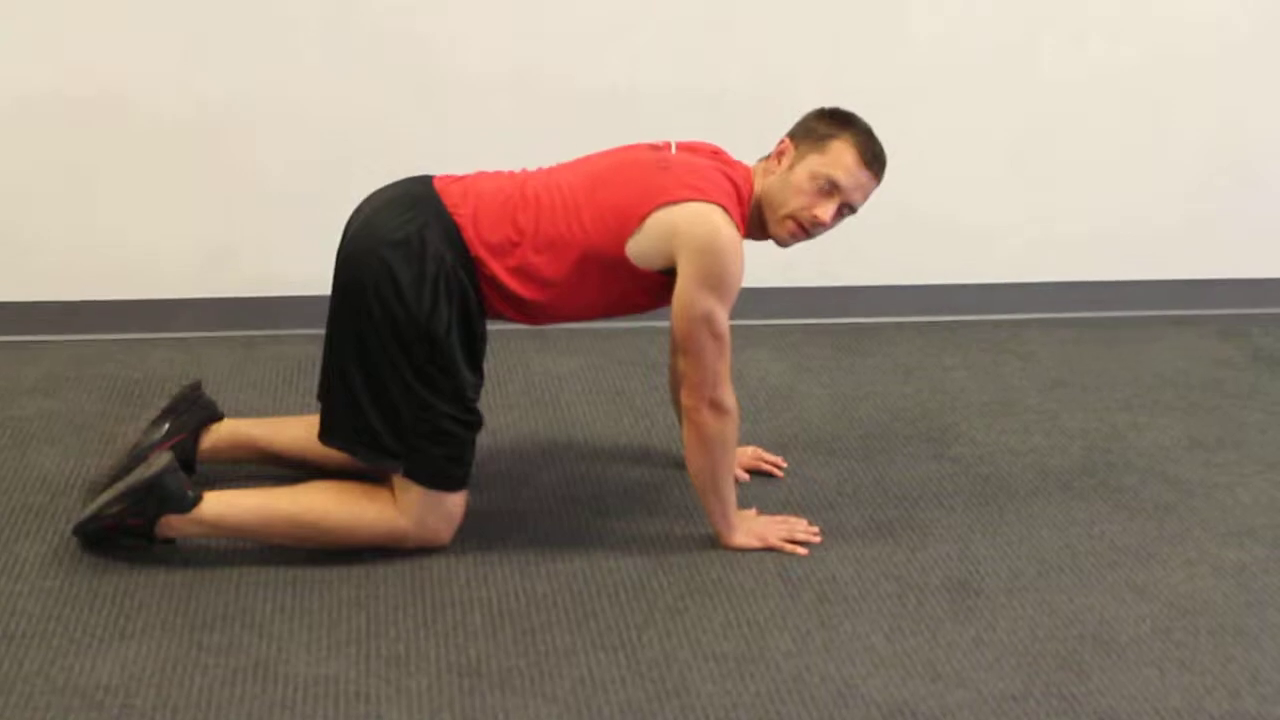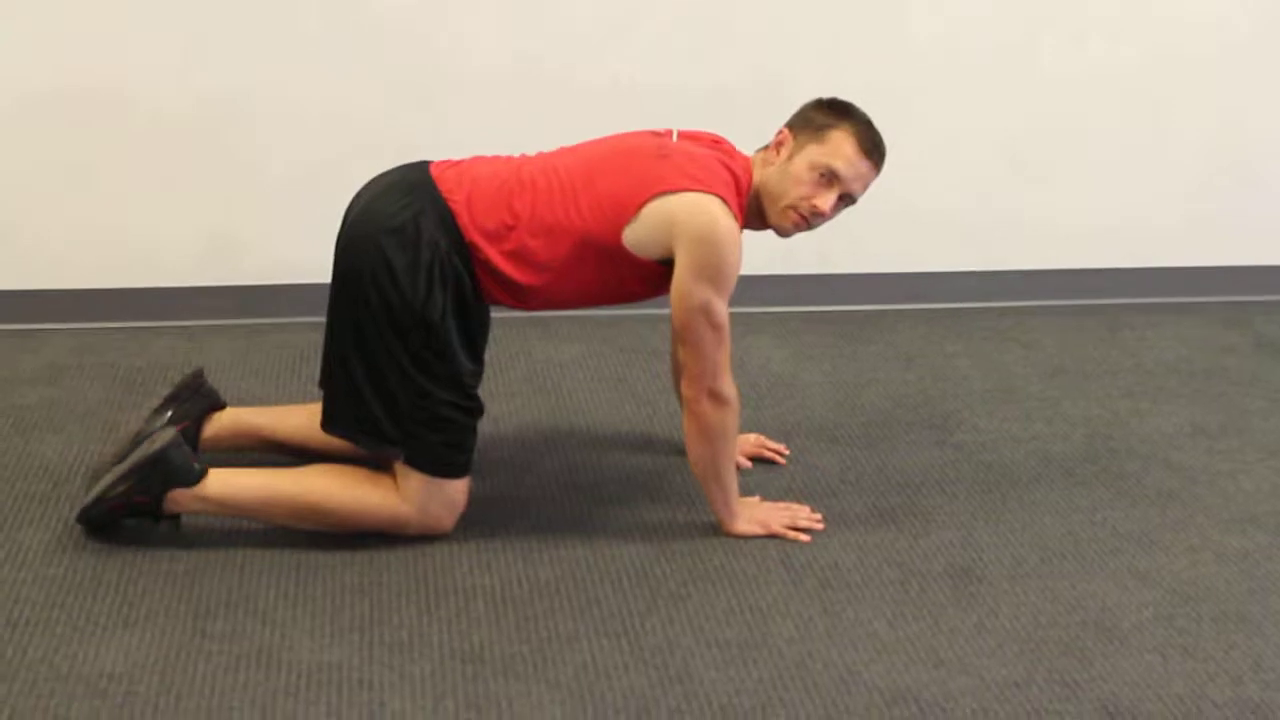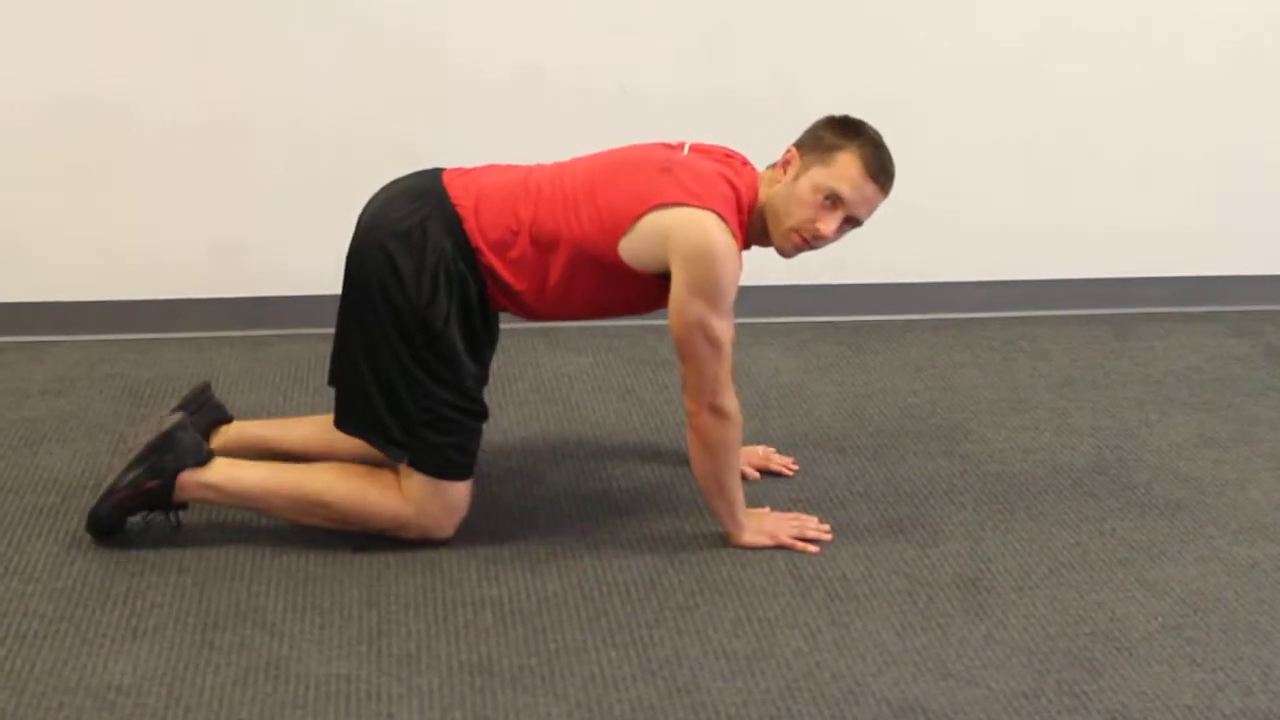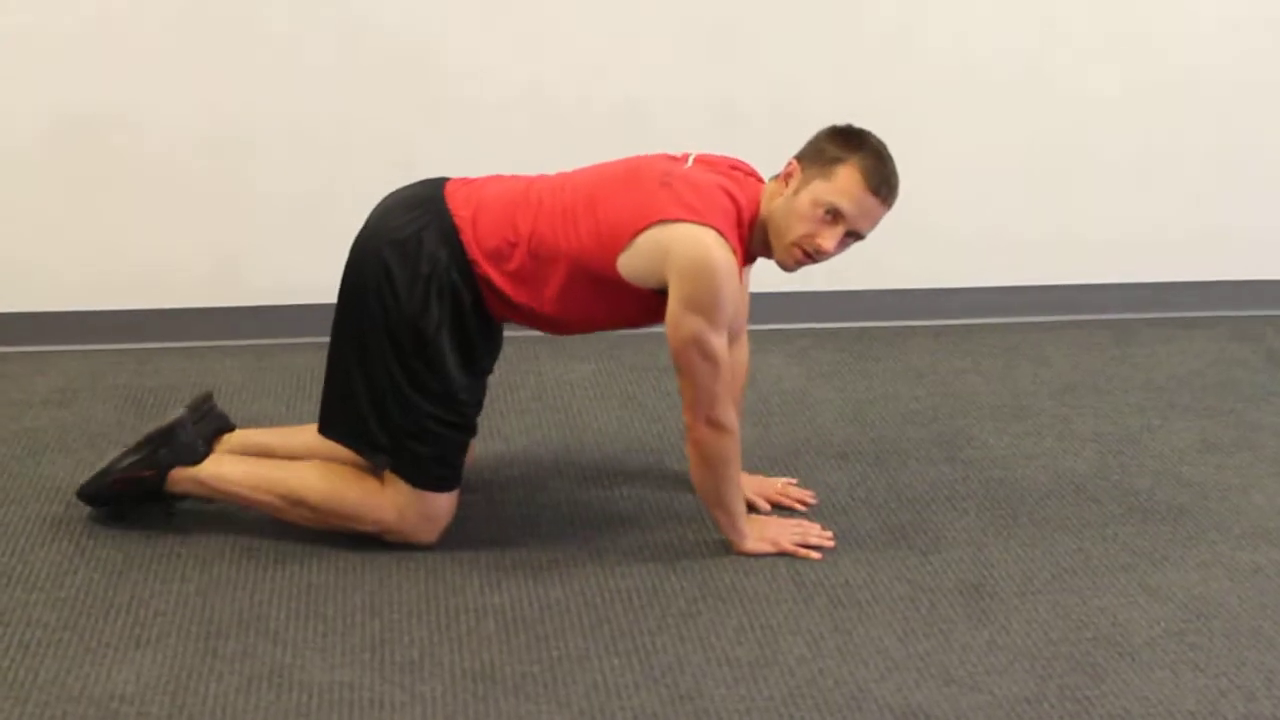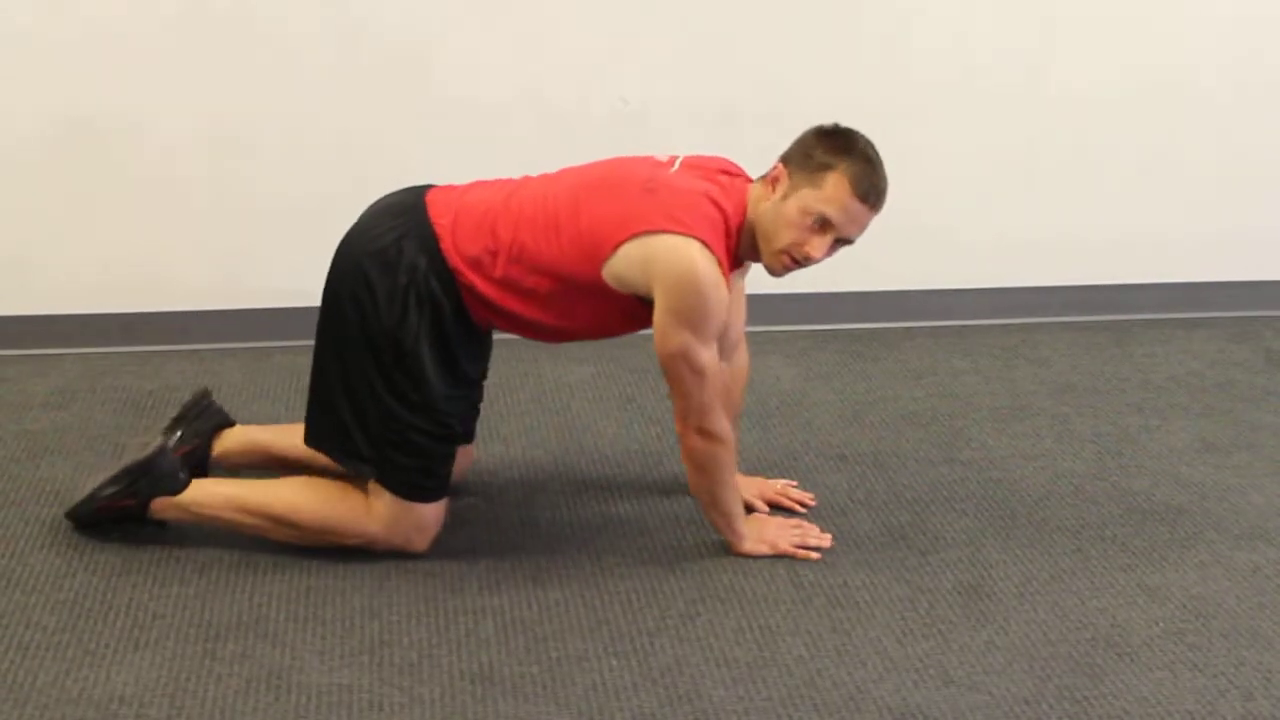
dt=0.3s
person 1, frame 1
left shoulder: (710, 175)
right shoulder: (714, 233)
left elbow: (687, 354)
right elbow: (707, 397)
left wrist: (714, 449)
right wrist: (730, 525)
left hip: (412, 225)
right hip: (419, 266)
left knee: (402, 447)
right knee: (427, 516)
left ankle: (204, 432)
right ankle: (171, 505)
person 1, frame 2
left shoulder: (714, 164)
right shoulder: (711, 222)
left elbow: (691, 344)
right elbow: (707, 386)
left wrist: (712, 438)
right wrist: (732, 513)
left hip: (414, 214)
right hip: (416, 250)
left knee: (406, 435)
right knee: (430, 503)
left ankle: (206, 418)
right ankle: (180, 481)
person 1, frame 3
left shoulder: (728, 176)
right shoulder: (708, 236)
left elbow: (711, 338)
right elbow: (708, 400)
left wrist: (721, 449)
right wrist: (739, 523)
left hip: (427, 221)
right hip: (424, 254)
left knee: (414, 443)
right knee: (431, 508)
left ankle: (215, 430)
right ankle: (190, 470)
person 1, frame 4
left shoulder: (738, 189)
right shoulder: (705, 250)
left elbow: (732, 344)
right elbow: (707, 417)
left wrist: (732, 475)
right wrist: (739, 529)
left hip: (436, 232)
right hip: (420, 268)
left knee: (433, 456)
right knee: (416, 514)
left ankle: (220, 439)
right ankle: (181, 468)
person 1, frame 5
left shoulder: (729, 194)
right shoulder: (691, 262)
left elbow: (728, 355)
right elbow: (702, 426)
left wrist: (734, 480)
right wrist: (739, 531)
left hip: (426, 239)
right hip: (402, 280)
left knee: (440, 464)
right knee: (405, 524)
left ankle: (218, 440)
right ankle: (169, 492)
